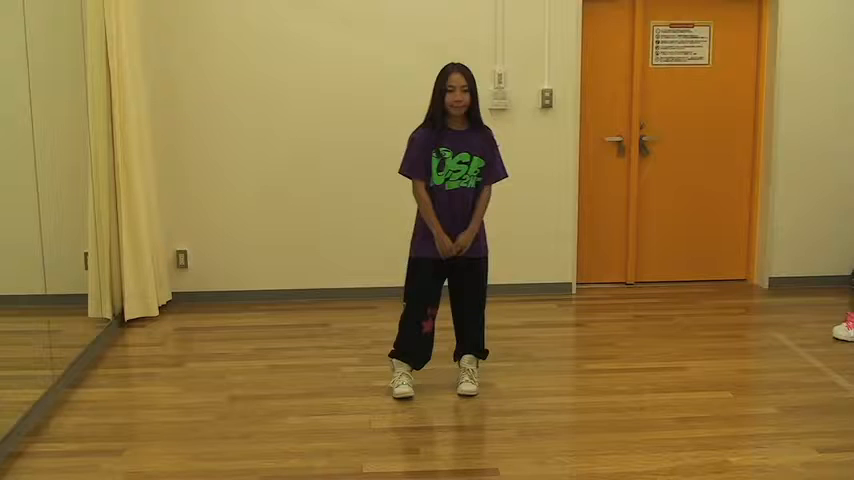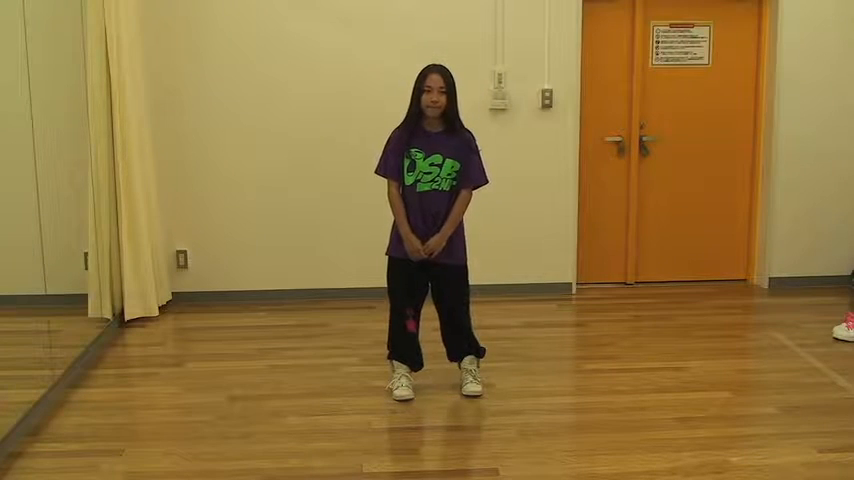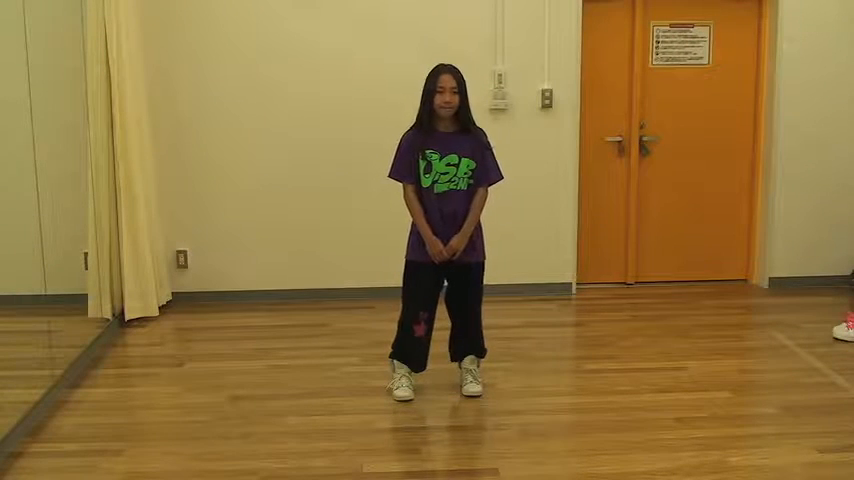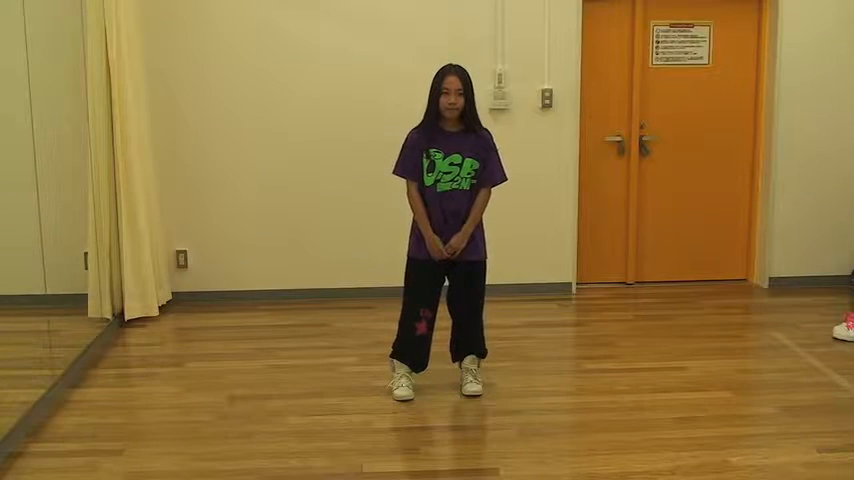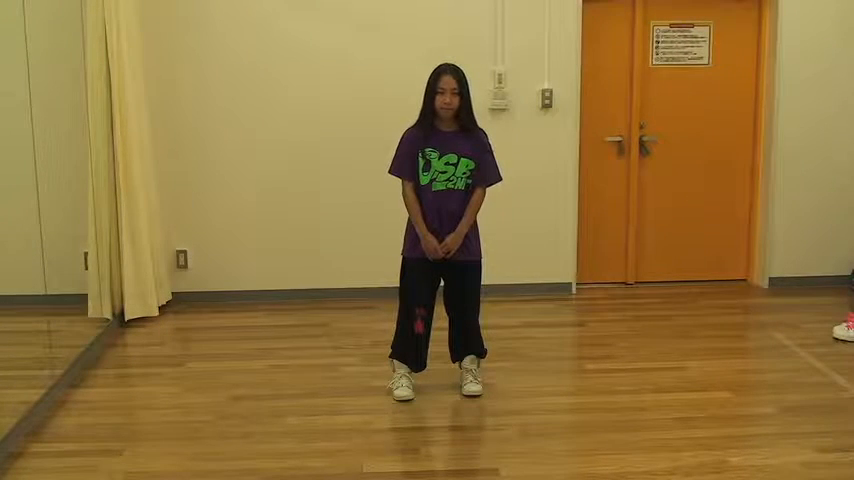
dt=1s
person 1, frame 1
left shoulder: (483, 138)
right shoulder: (424, 137)
left elbow: (487, 188)
right elbow: (419, 188)
left wrist: (471, 232)
right wrist: (439, 235)
left hip: (471, 240)
right hip: (430, 239)
left knee: (470, 304)
right knee: (420, 304)
left ankle: (468, 364)
right ankle: (403, 366)
person 1, frame 2
left shoulder: (463, 141)
right shoulder: (402, 138)
left elbow: (466, 192)
right elbow: (393, 188)
left wrist: (442, 236)
right wrist: (407, 236)
left hip: (448, 242)
right hip: (407, 242)
left knee: (455, 307)
right knee: (404, 307)
left ankle: (469, 365)
right ankle: (402, 369)
person 1, frame 3
left shoulder: (475, 139)
right shoulder: (414, 139)
left elbow: (481, 190)
right elbow: (409, 191)
left wrist: (463, 236)
right wrist: (429, 238)
left hip: (467, 242)
right hip: (425, 243)
left knee: (466, 307)
right knee: (417, 309)
left ankle: (470, 366)
right ankle: (403, 369)
person 1, frame 4
left shoulder: (481, 140)
right shoulder: (420, 138)
left elbow: (485, 190)
right elbow: (413, 189)
left wrist: (464, 235)
right wrist: (429, 236)
left hip: (468, 242)
right hip: (426, 242)
left knee: (468, 306)
right knee: (418, 307)
left ankle: (470, 367)
right ankle: (402, 369)
person 1, frame 5
left shoulder: (476, 139)
right shoulder: (415, 137)
left elbow: (480, 190)
right elbow: (408, 188)
left wrist: (458, 234)
right wrist: (424, 235)
left hip: (464, 242)
right hip: (421, 242)
left knee: (464, 307)
right knee: (414, 308)
left ankle: (469, 368)
right ankle: (402, 370)
